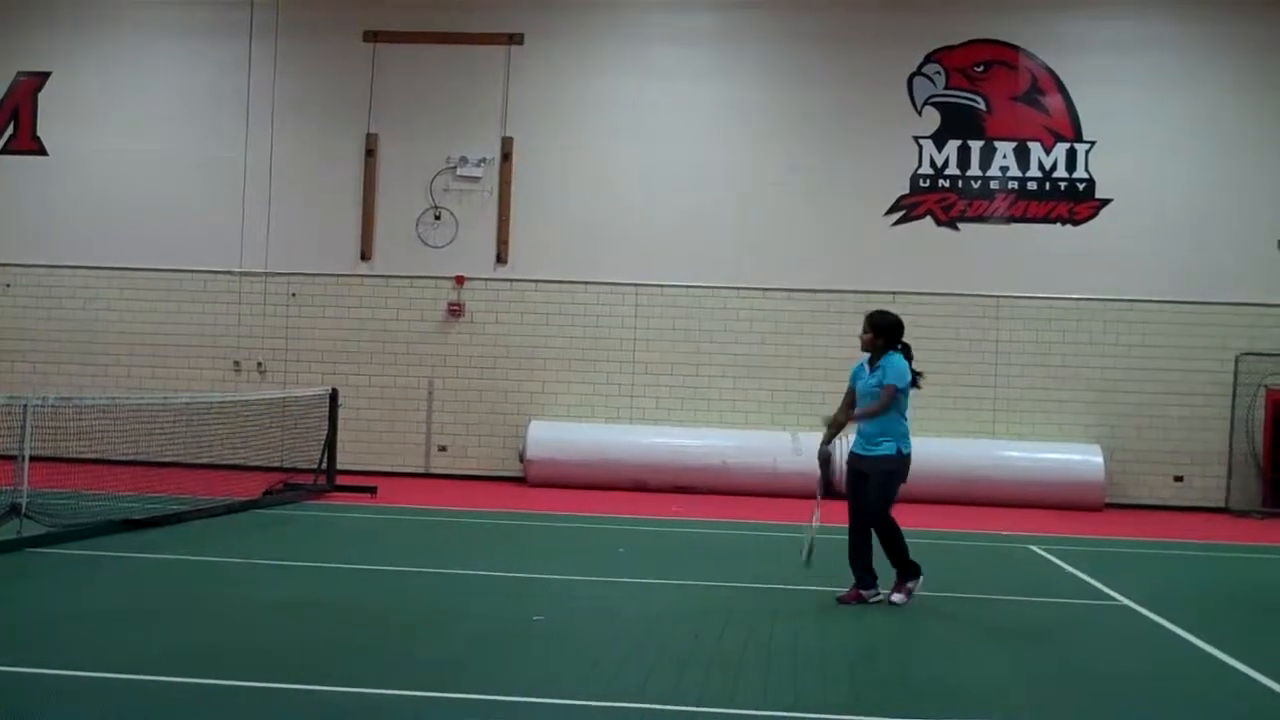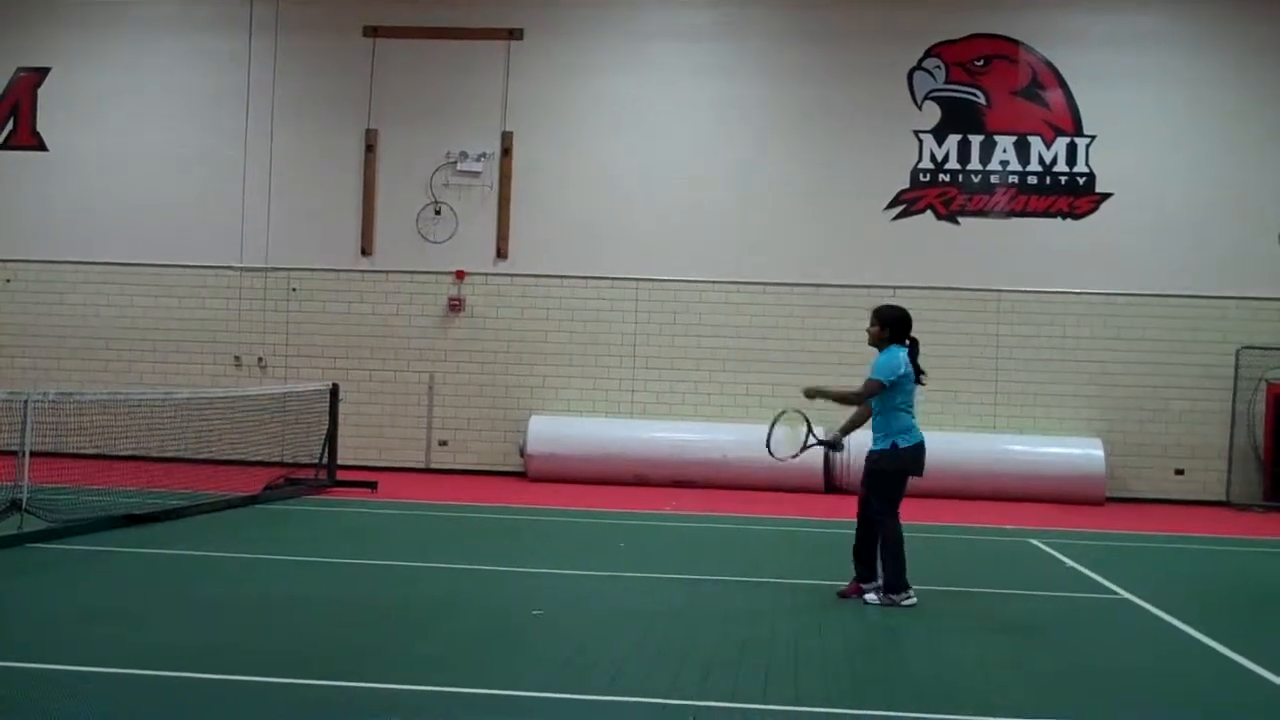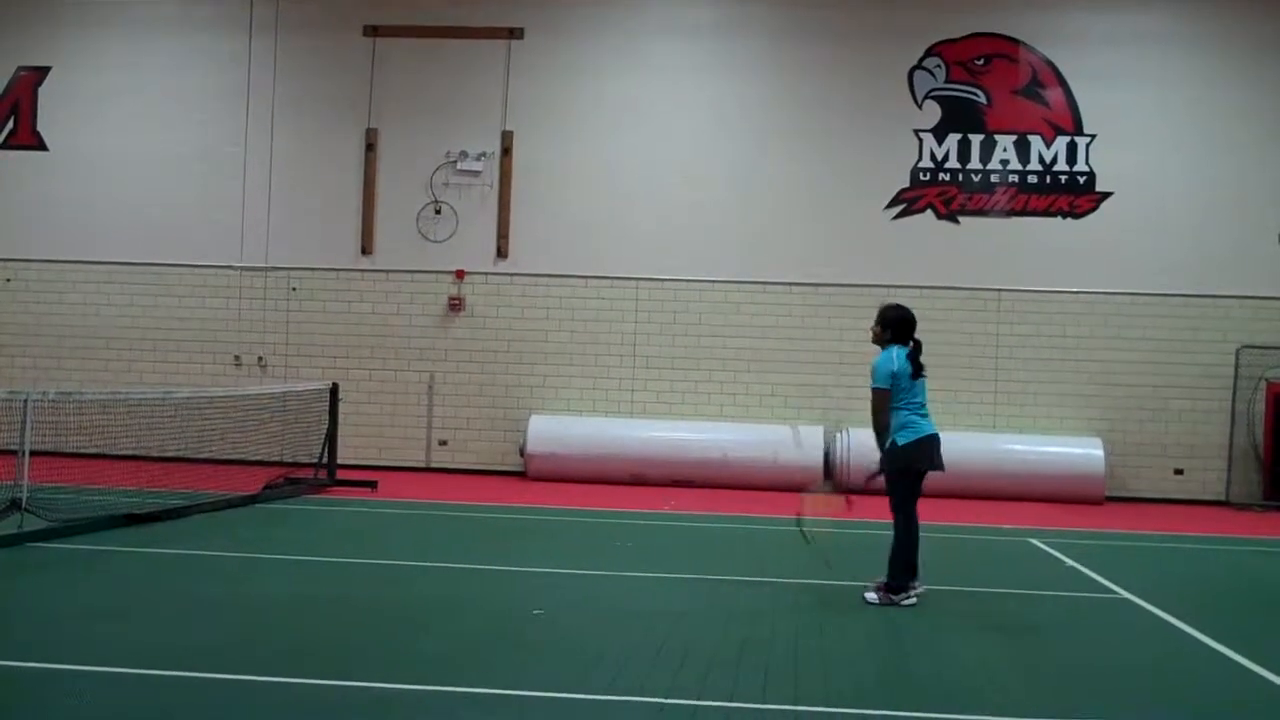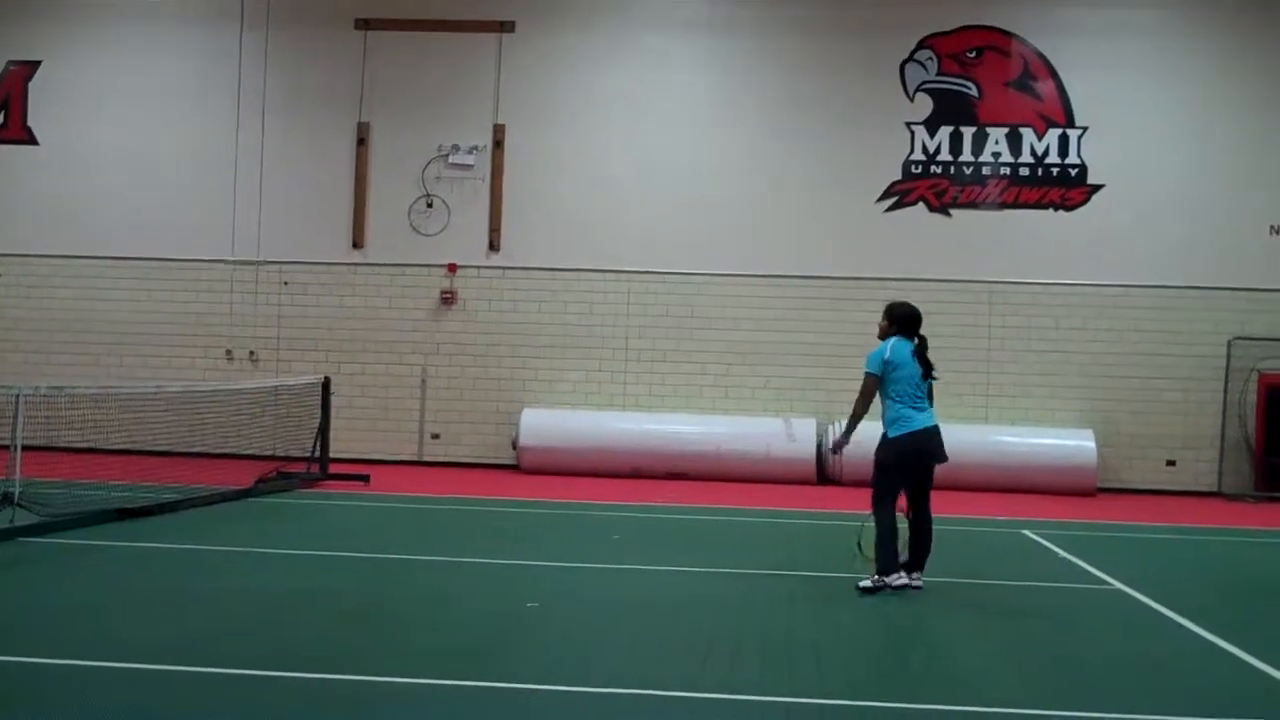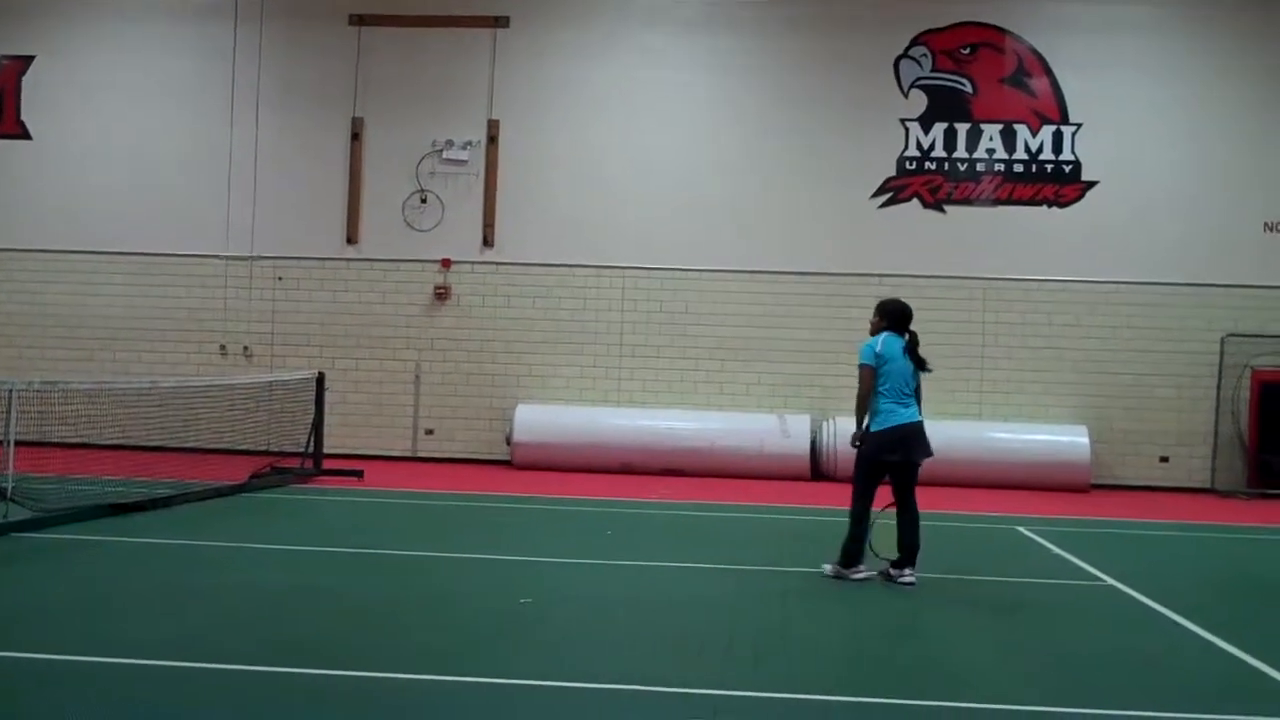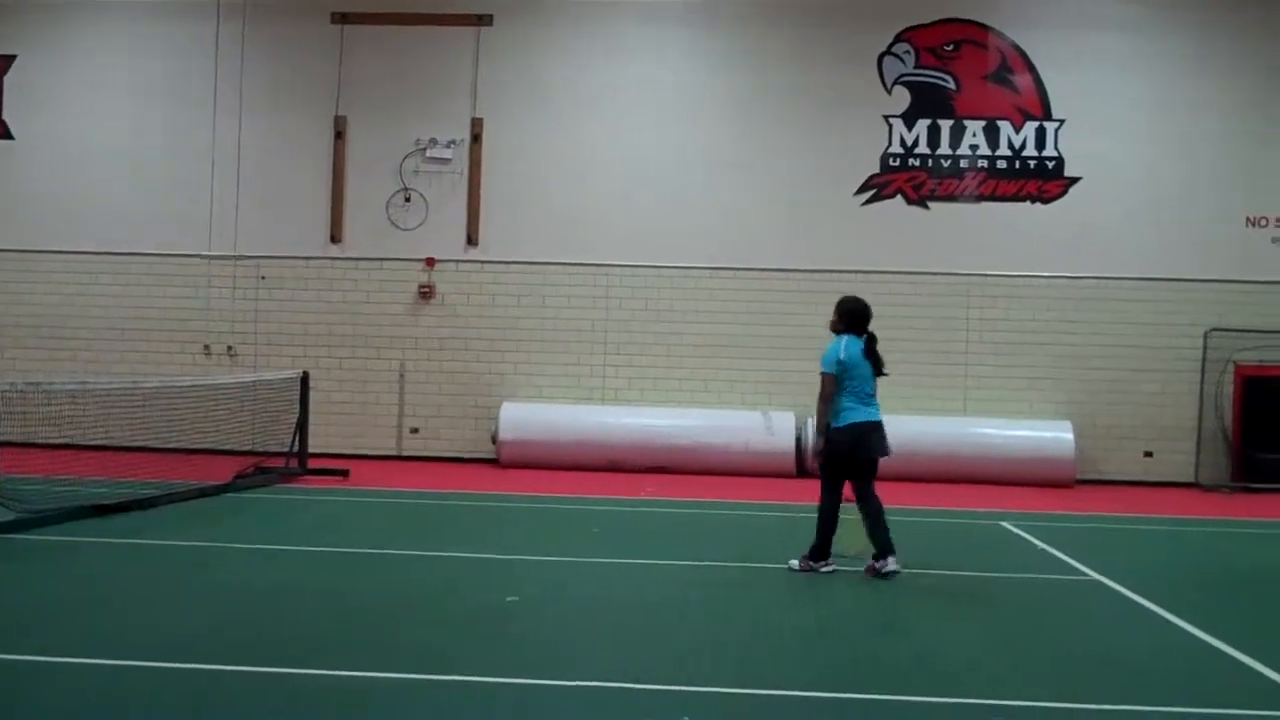
dt=0.3s
person 1, frame 1
left shoulder: (897, 366)
right shoulder: (861, 368)
left elbow: (883, 405)
right elbow: (845, 408)
left wrist: (853, 417)
right wrist: (826, 442)
left hip: (890, 455)
right hip: (860, 454)
left knee: (878, 515)
right knee: (858, 519)
left ankle: (908, 574)
right ankle: (866, 586)
person 1, frame 2
left shoulder: (890, 361)
right shoulder: (891, 359)
left elbow: (861, 396)
right elbow: (870, 406)
left wrist: (821, 392)
right wrist: (841, 432)
left hip: (898, 449)
right hip: (887, 448)
left knee: (885, 516)
right knee: (867, 513)
left ankle: (898, 589)
right ankle: (865, 578)
person 1, frame 3
left shoulder: (885, 362)
right shoulder: (907, 357)
left elbow: (880, 413)
left wrist: (883, 450)
right wrist: (888, 448)
left hip: (906, 444)
right hip: (924, 439)
left knee: (903, 515)
right knee: (905, 512)
left ankle: (899, 589)
right ankle: (905, 578)
person 1, frame 4
left shoulder: (882, 352)
right shoulder: (920, 355)
left elbow: (865, 398)
left wrist: (846, 434)
left hip: (900, 437)
right hip: (928, 434)
left knee: (883, 503)
right knee: (919, 504)
left ankle: (889, 571)
right ankle: (914, 570)
person 1, frame 5
left shoulder: (873, 346)
right shoulder: (910, 350)
left elbow: (865, 390)
left wrist: (859, 428)
left hip: (883, 431)
right hip: (912, 430)
left knee: (862, 496)
right knee: (906, 499)
left ankle: (851, 563)
right ankle: (905, 566)
person 1, frame 6
left shoulder: (835, 350)
right shoulder: (868, 350)
left elbow: (827, 396)
left wrist: (820, 436)
left hip: (844, 429)
right hip: (872, 428)
left knee: (830, 493)
right knee: (866, 493)
left ankle: (820, 557)
right ankle: (885, 556)
